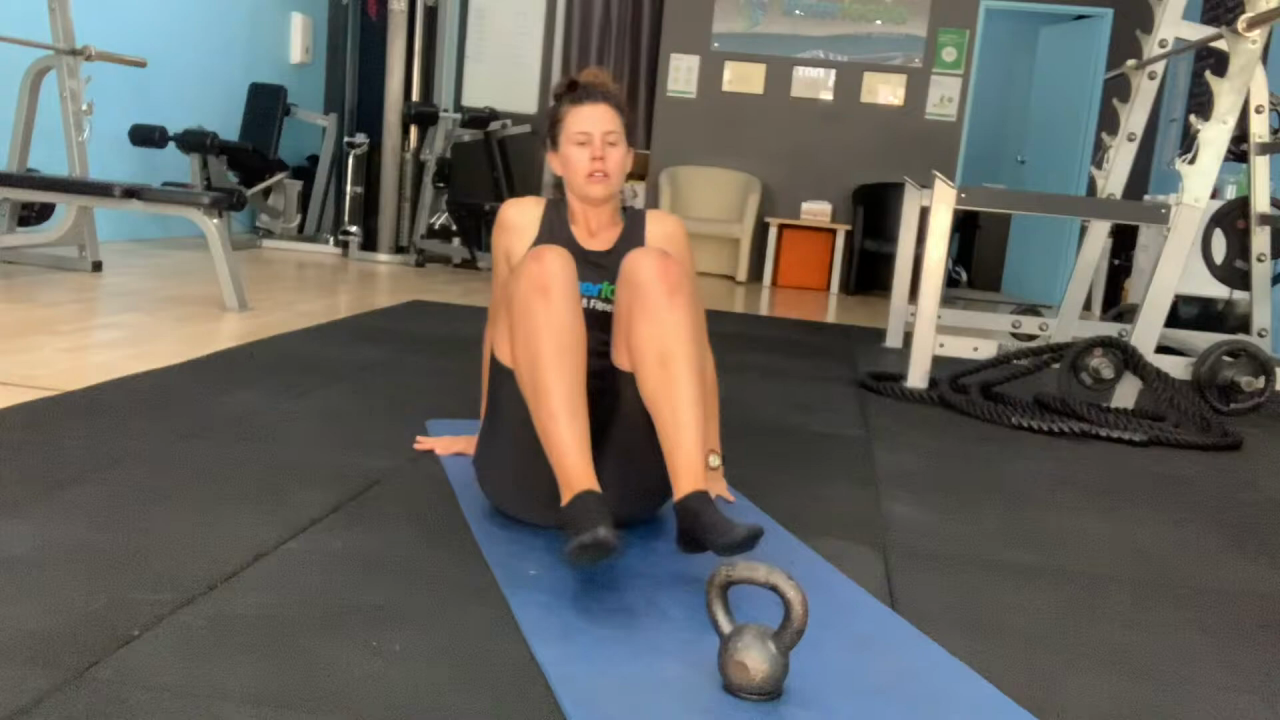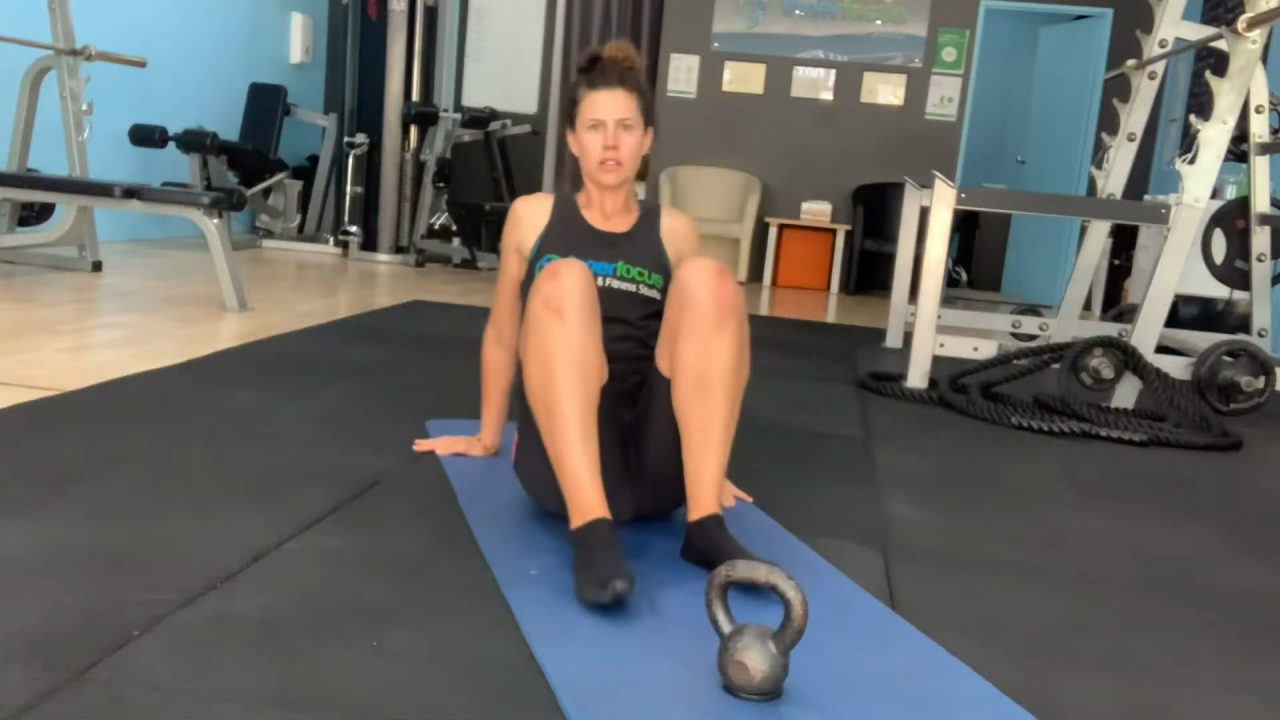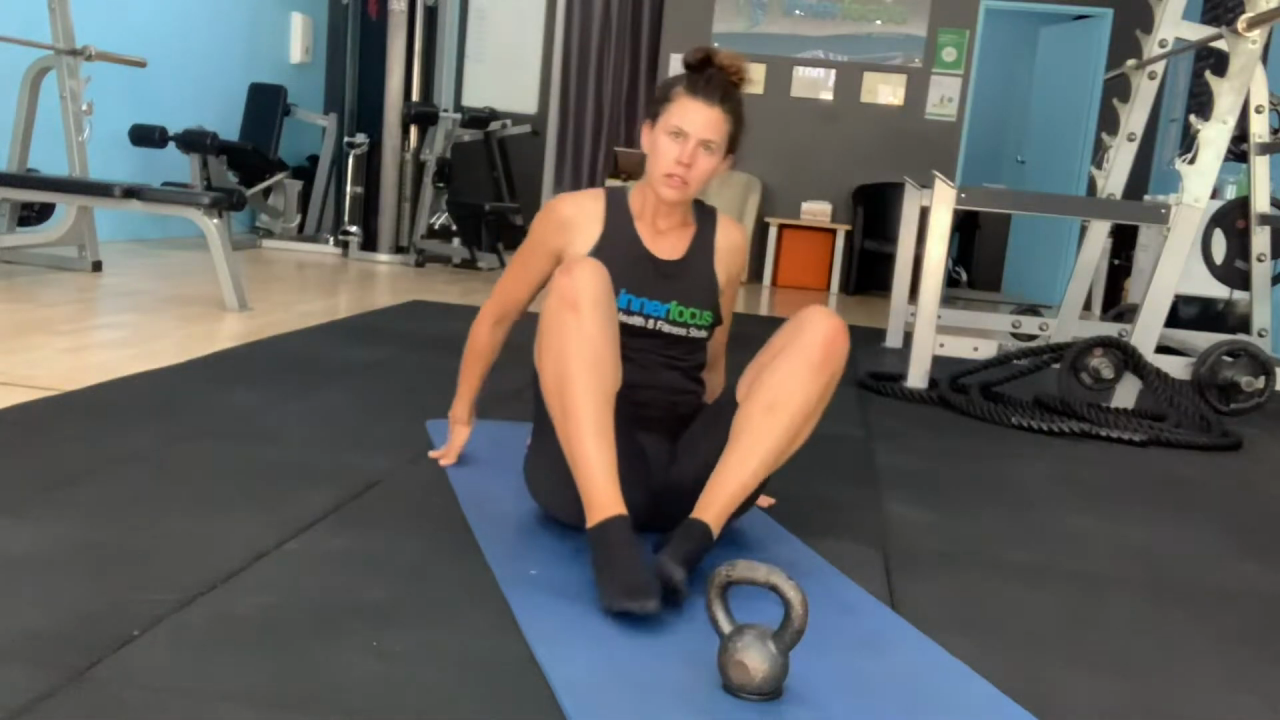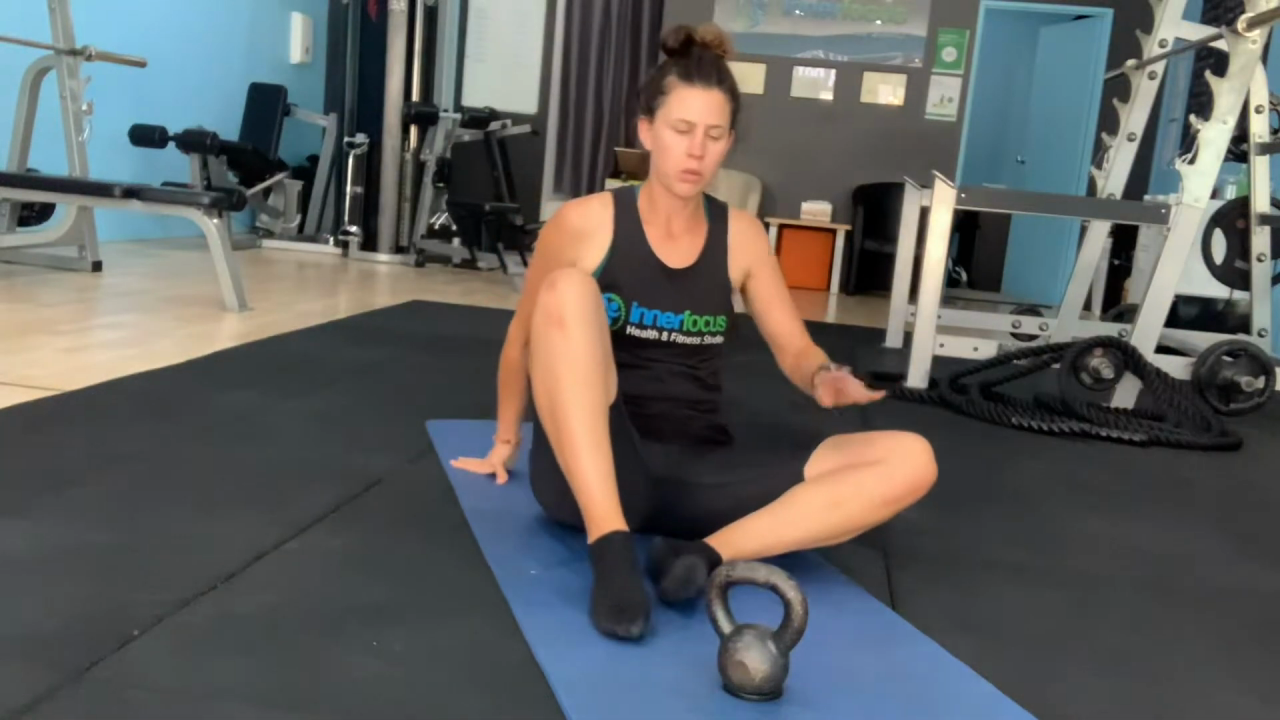
dt=0.7s
person 1, frame 1
left shoulder: (661, 232)
right shoulder: (520, 220)
left elbow: (694, 347)
left wrist: (710, 462)
right wrist: (485, 433)
left hip: (631, 478)
right hip: (531, 466)
left knee: (651, 267)
right knee: (545, 266)
left ankle: (693, 504)
right ankle: (579, 502)
person 1, frame 2
left shoulder: (674, 230)
right shoulder: (532, 215)
right elbow: (502, 332)
left wrist: (706, 466)
right wrist: (487, 437)
left hip: (657, 456)
right hip: (567, 454)
left knee: (711, 280)
right knee: (563, 280)
left ankle: (704, 523)
right ankle: (590, 527)
person 1, frame 3
left shoulder: (728, 241)
right shoulder: (576, 217)
right elbow: (496, 316)
right wrist: (461, 418)
left hip: (682, 466)
right hip: (580, 465)
left knee: (822, 331)
right knee: (584, 278)
left ankle: (695, 529)
right ankle: (608, 531)
person 1, frame 4
left shoulder: (742, 237)
right shoulder: (584, 223)
left elbow: (793, 348)
right elbow: (524, 336)
left wrist: (825, 377)
right wrist: (505, 441)
left hip: (699, 471)
right hip: (589, 472)
left knee: (911, 462)
right knee: (566, 289)
left ankle: (705, 551)
right ankle: (610, 546)
